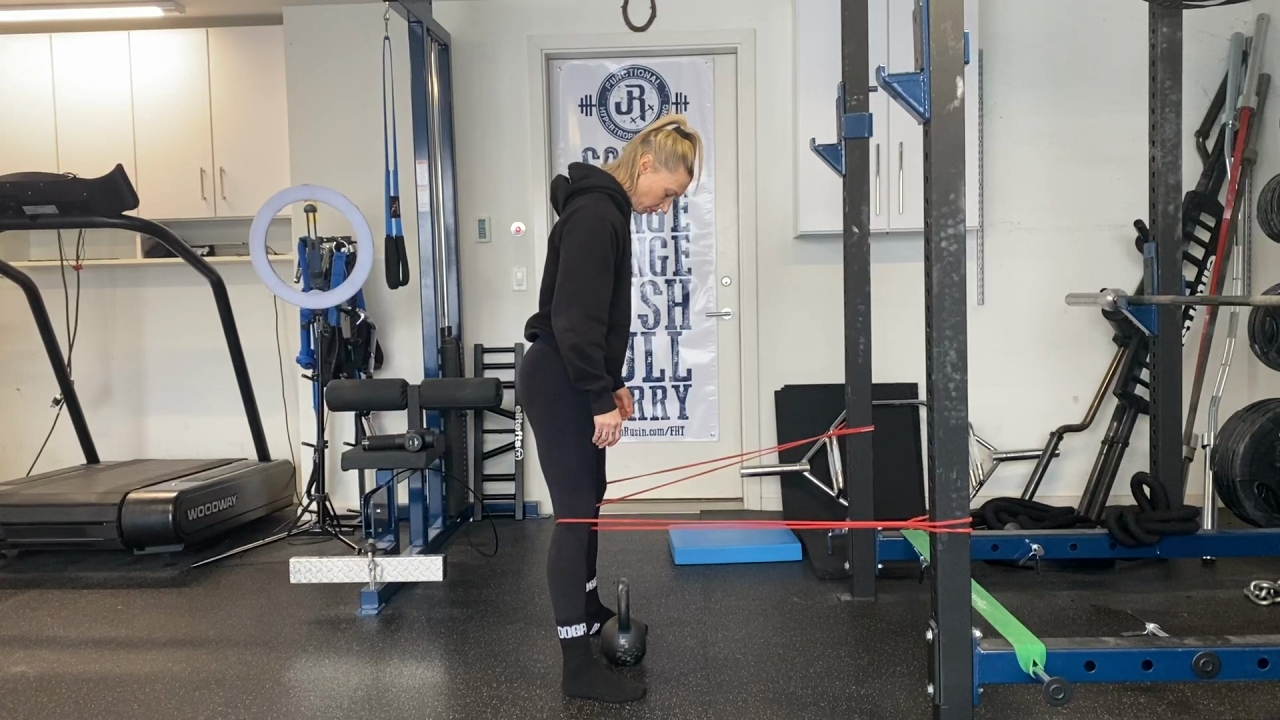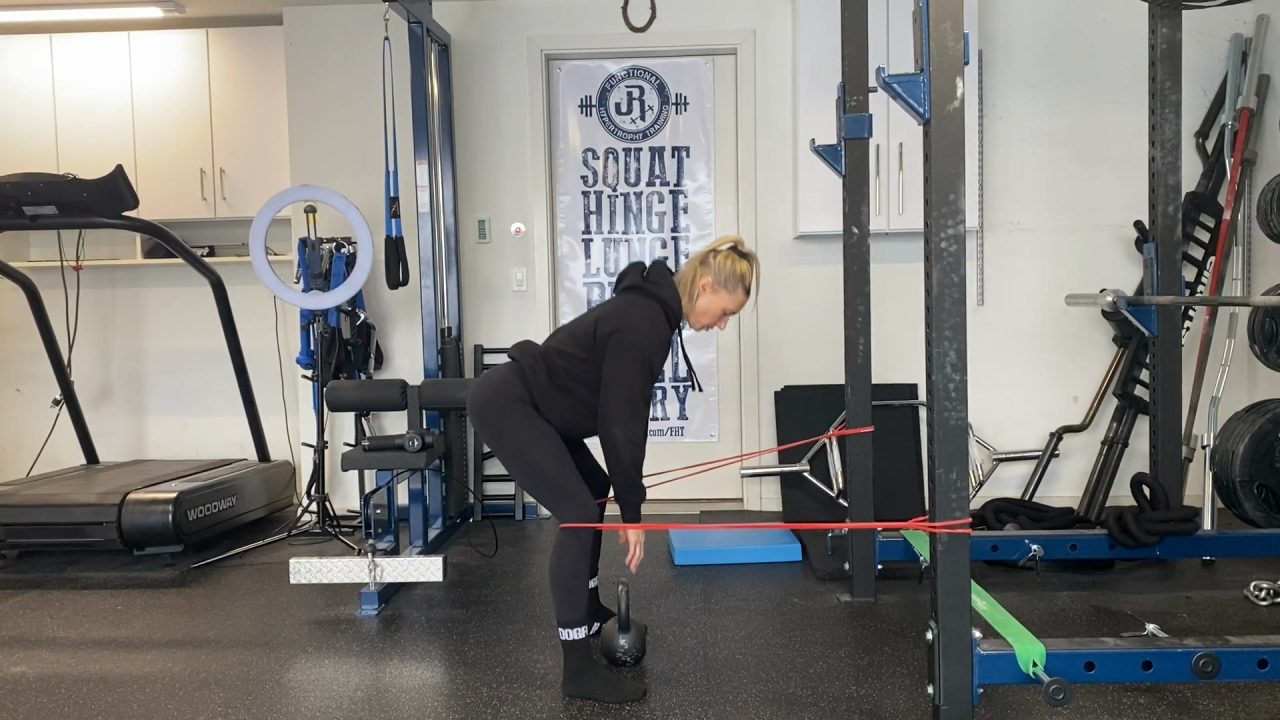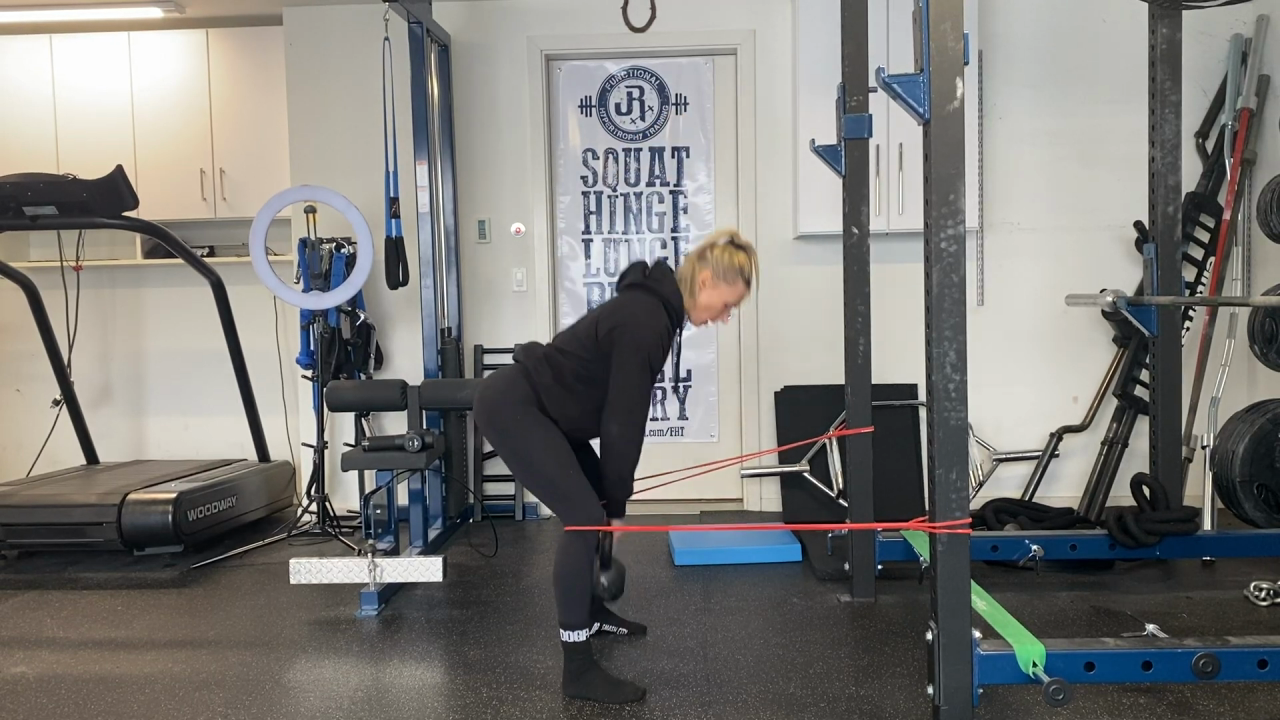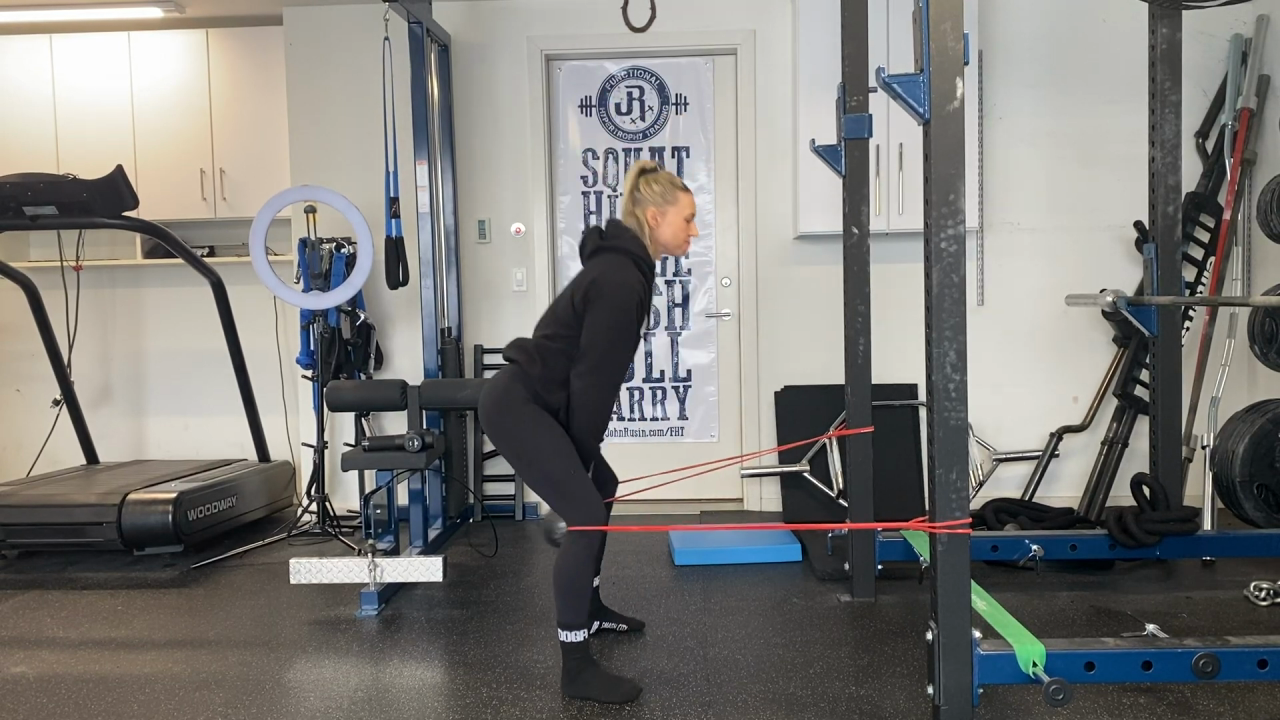
dt=1s
person 1, frame 1
left shoulder: (603, 210)
right shoulder: (594, 215)
right elbow: (575, 319)
left wrist: (612, 383)
right wrist: (601, 399)
left hip: (572, 380)
right hip: (561, 383)
left knee: (589, 499)
right knee: (575, 513)
left ankle: (591, 614)
right ankle: (579, 666)
person 1, frame 2
left shoulder: (651, 312)
right shoulder: (640, 325)
left elbow: (628, 418)
right elbow: (621, 426)
left wrist: (626, 503)
right wrist: (632, 515)
left hip: (527, 403)
right hip: (504, 405)
left knee: (592, 495)
right knee: (578, 513)
left ankle: (591, 614)
right ankle: (578, 667)
person 1, frame 3
left shoulder: (652, 309)
right shoulder: (645, 322)
left elbow: (623, 413)
right elbow: (623, 422)
left wrist: (612, 502)
right wrist: (618, 506)
left hip: (535, 404)
right hip: (512, 406)
left knee: (593, 503)
right knee: (583, 517)
left ankle: (591, 611)
right ankle: (578, 669)
person 1, frame 4
left shoulder: (625, 269)
right shoulder: (622, 281)
left elbow: (590, 374)
right elbow: (593, 380)
left wrist: (584, 463)
right wrist: (579, 460)
left hip: (535, 400)
right hip: (517, 406)
left knee: (600, 491)
right knee: (586, 514)
left ankle: (589, 608)
right ankle: (576, 667)
